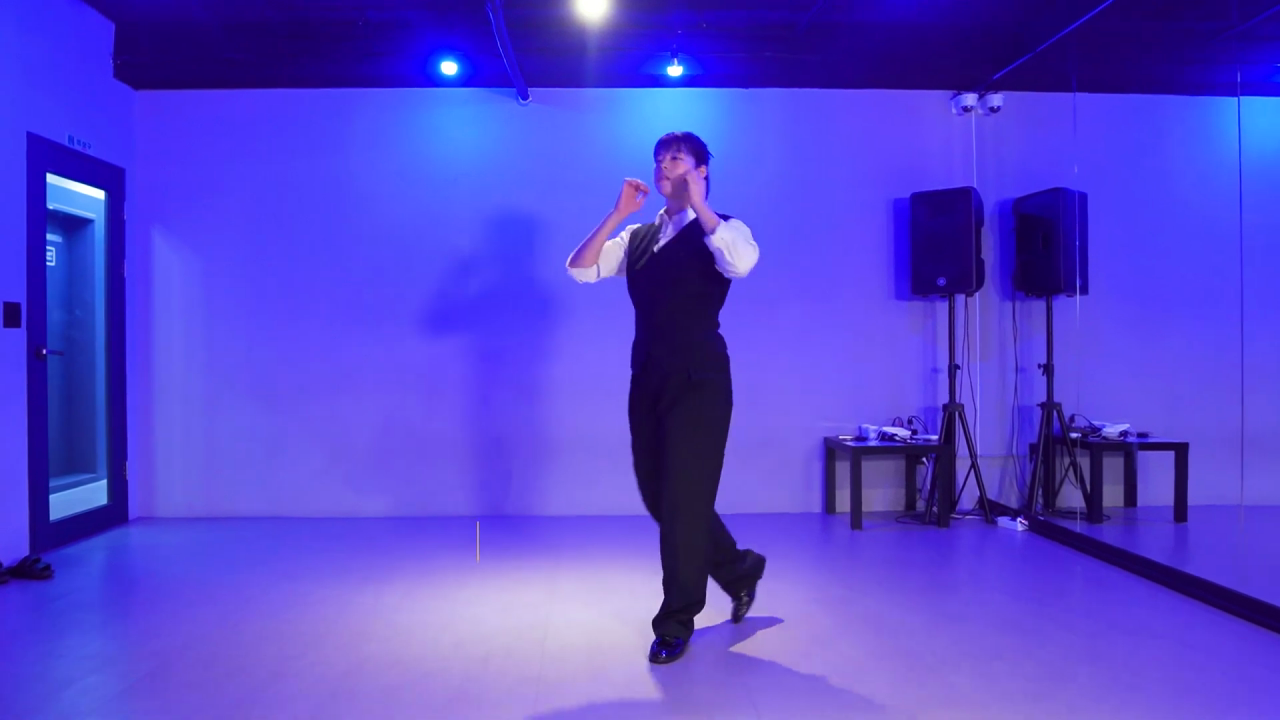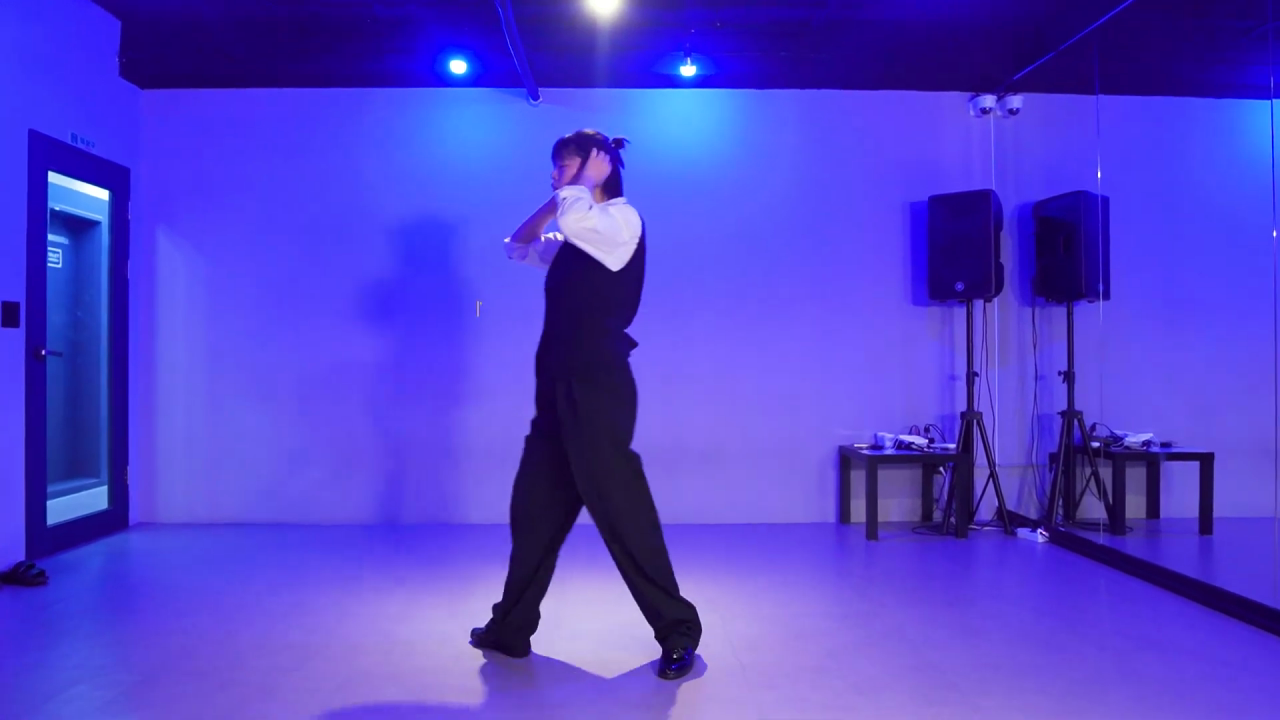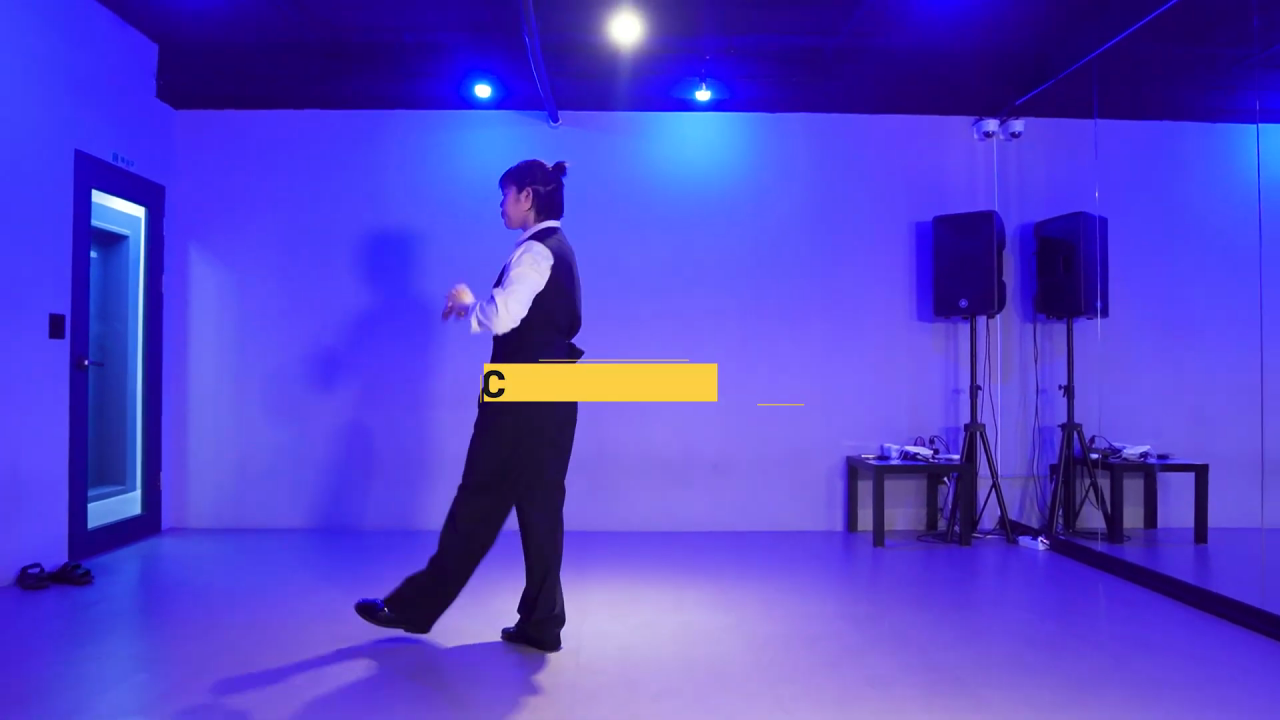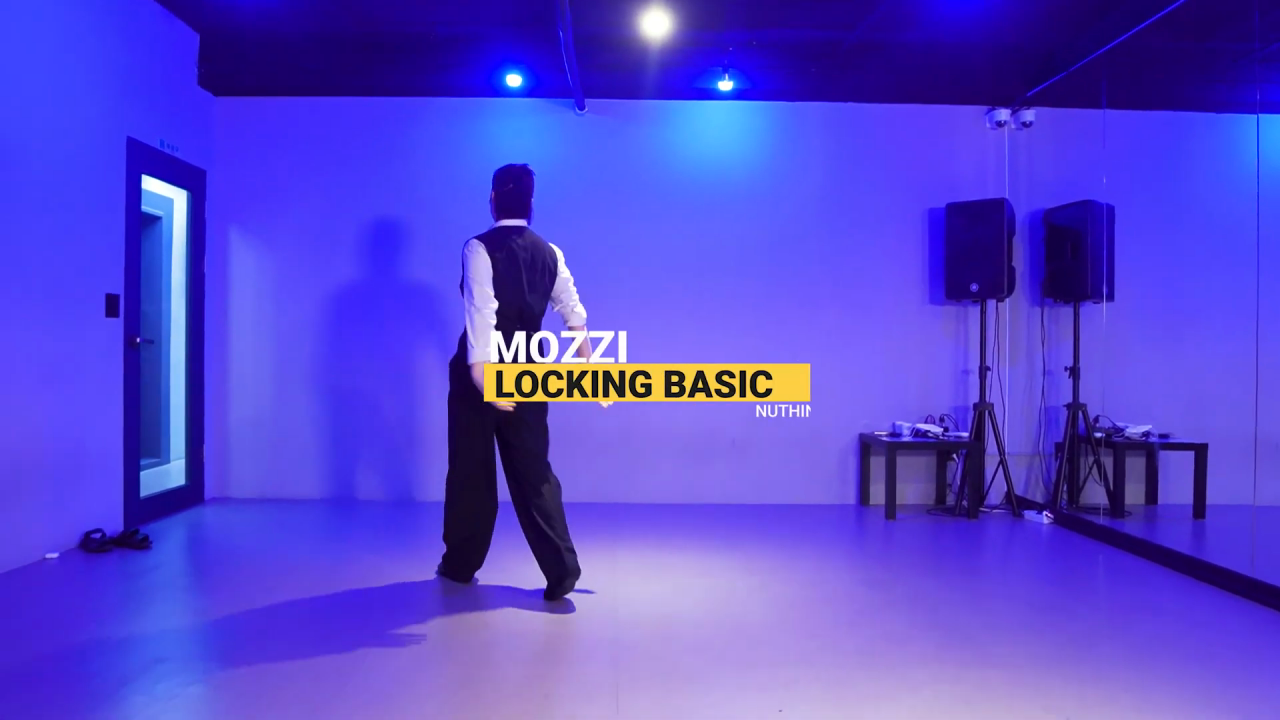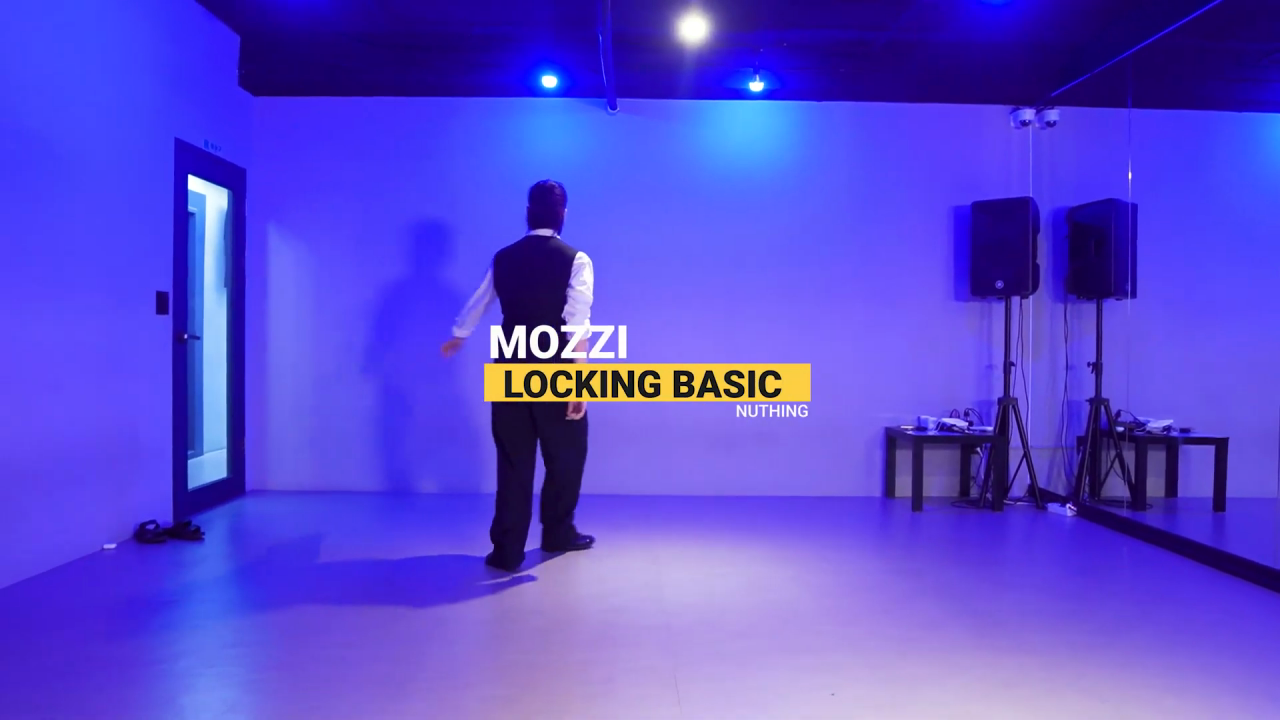
dt=0.5s
person 1, frame 1
left shoulder: (720, 229)
right shoulder: (639, 237)
left elbow: (741, 261)
right elbow: (581, 269)
left wrist: (699, 206)
right wrist: (618, 213)
left hip: (698, 378)
right hip: (649, 378)
left knee: (684, 497)
right knee: (660, 495)
left ankle: (676, 620)
right ankle: (739, 568)
person 1, frame 2
left shoulder: (621, 221)
right shoulder: (579, 230)
left elbow: (570, 215)
right elbow: (520, 247)
left wrist: (579, 186)
right wrist: (556, 197)
left hip: (595, 386)
right hip: (563, 385)
left knee: (621, 510)
right knee: (535, 504)
left ankle: (677, 630)
right ankle: (510, 627)
person 1, frame 3
left shoulder: (537, 250)
right shoulder: (550, 248)
left elbow: (499, 318)
left wrist: (466, 302)
right wrist: (473, 302)
left hip: (523, 395)
right hip: (546, 393)
left knee: (481, 503)
right knee: (539, 506)
left ankle: (414, 607)
right ankle: (541, 623)
person 1, frame 4
left shoulder: (479, 248)
right shoulder: (549, 252)
left elbow: (480, 314)
right elbow: (572, 310)
left wrist: (479, 374)
right wrist: (589, 365)
left hip: (482, 369)
left knee: (470, 466)
right knee: (532, 471)
left ankle: (461, 562)
right ankle: (560, 567)
person 1, frame 5
left shoulder: (504, 258)
right shoulder: (576, 260)
left elbow: (478, 304)
right elbow: (576, 324)
left wrist: (457, 338)
left hip: (511, 365)
left knee: (514, 460)
right knee: (565, 455)
left ankle: (507, 549)
right ankle: (558, 533)
